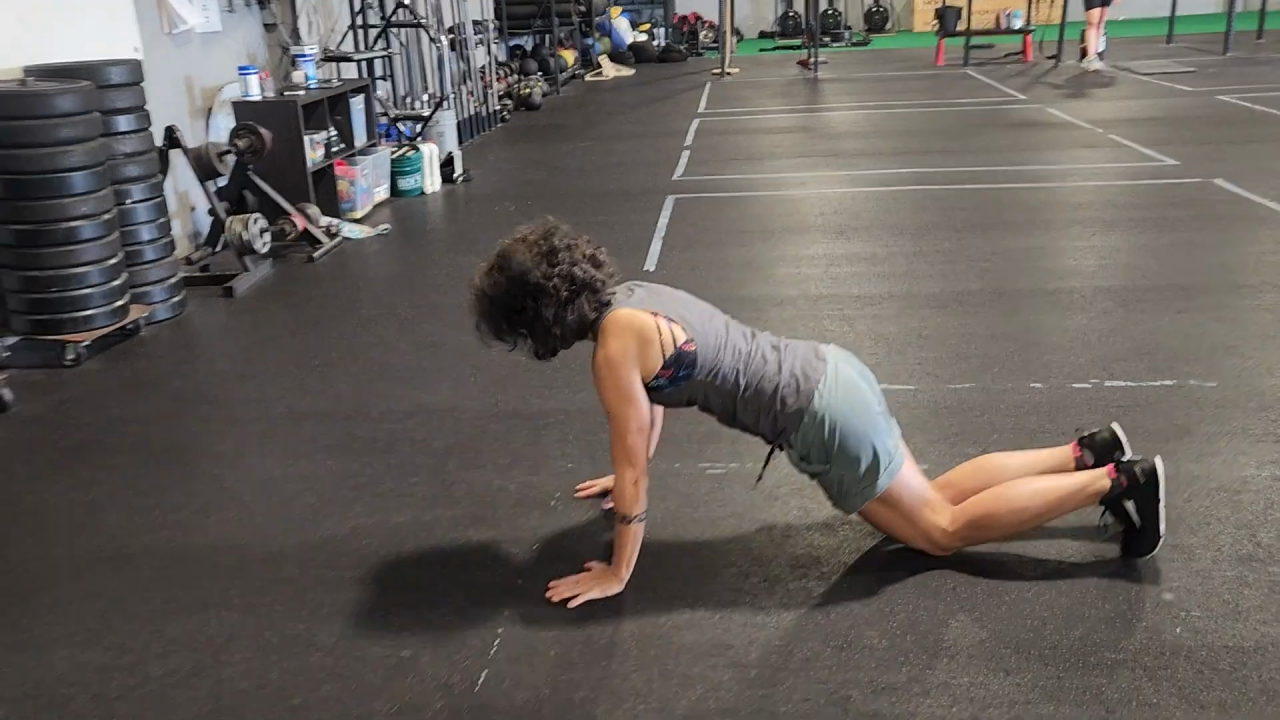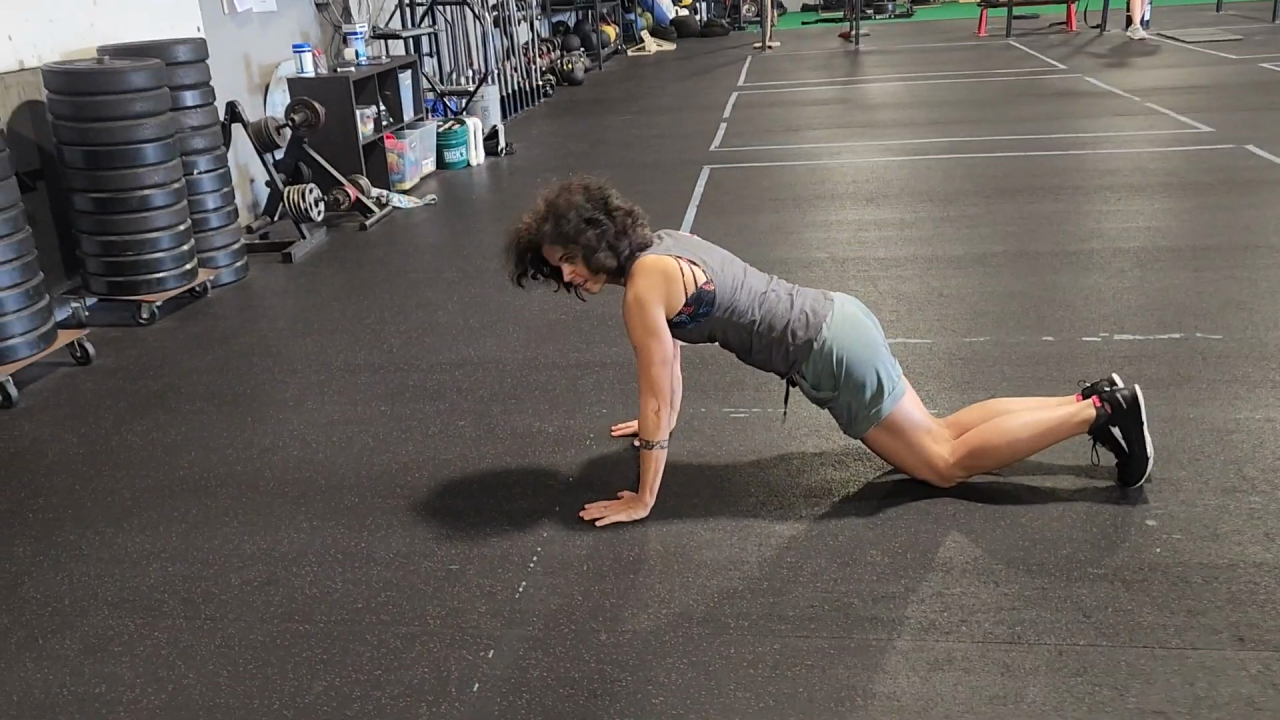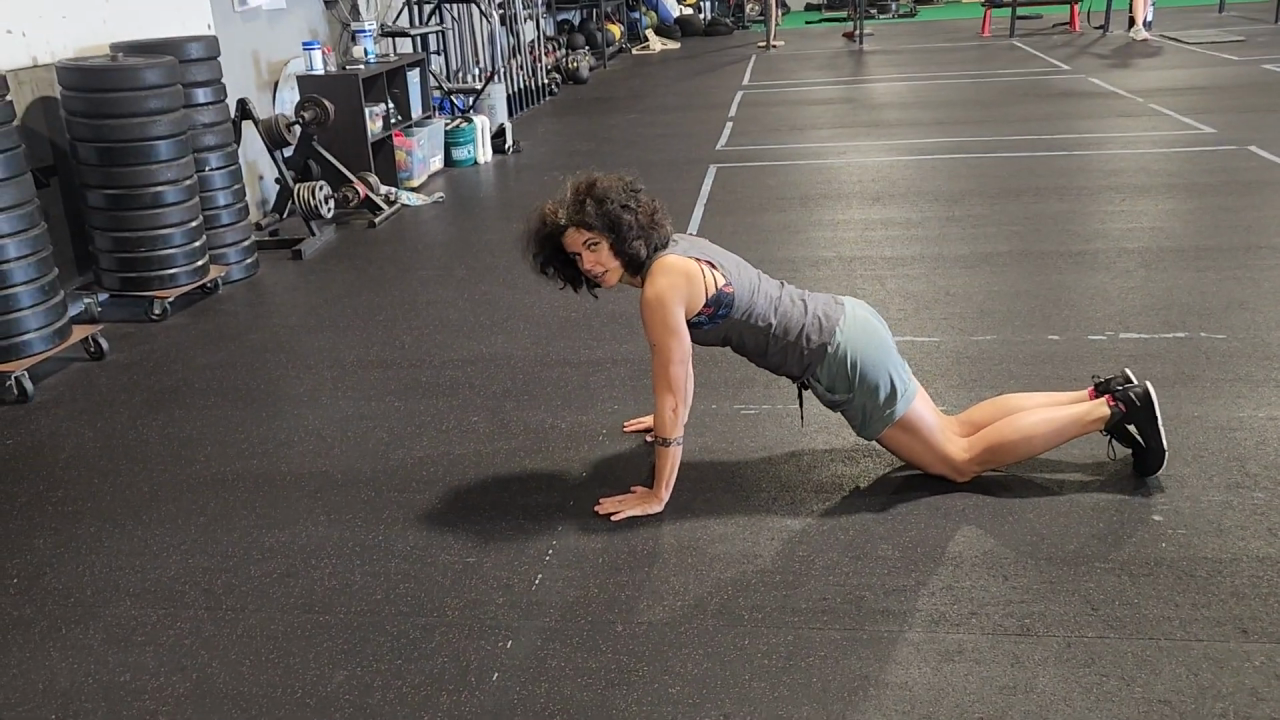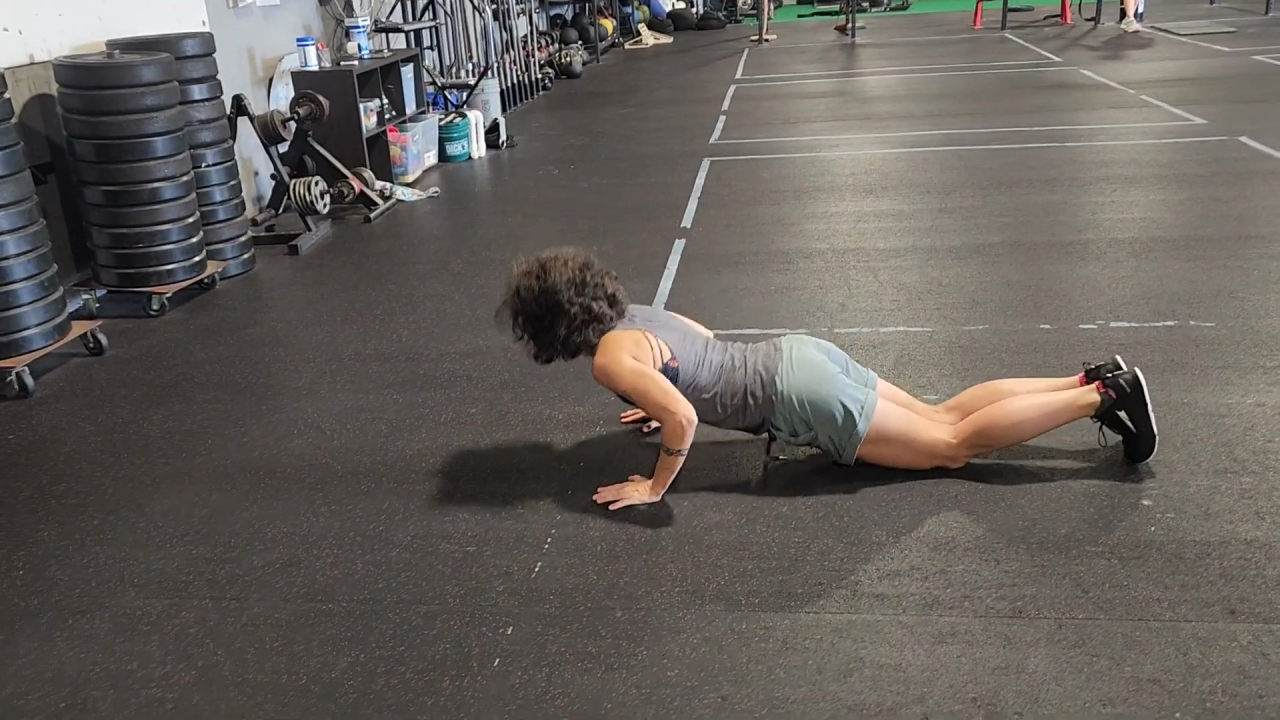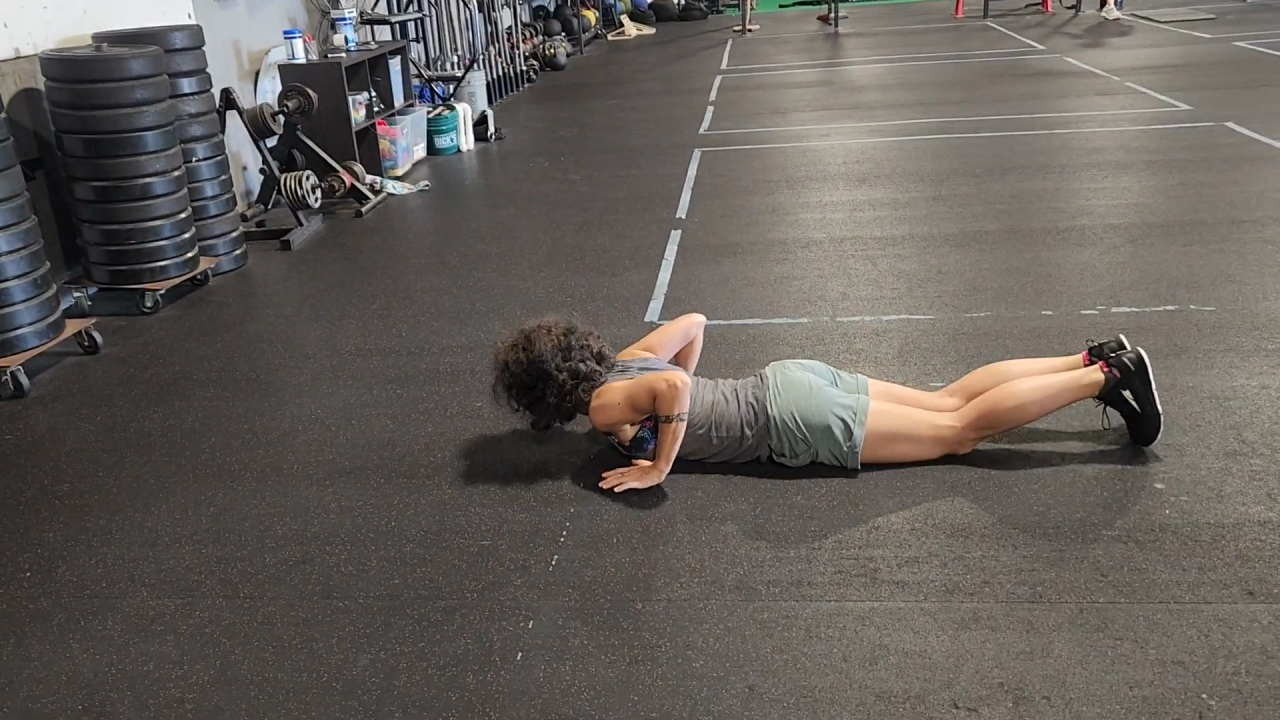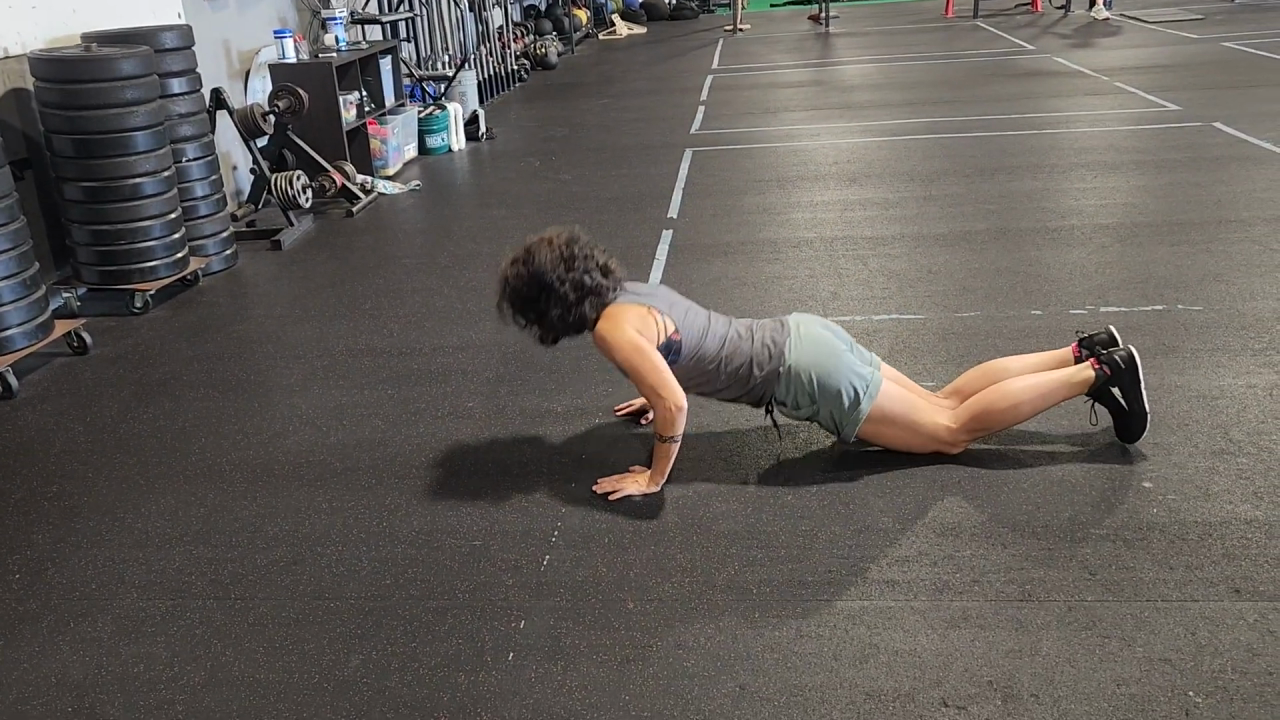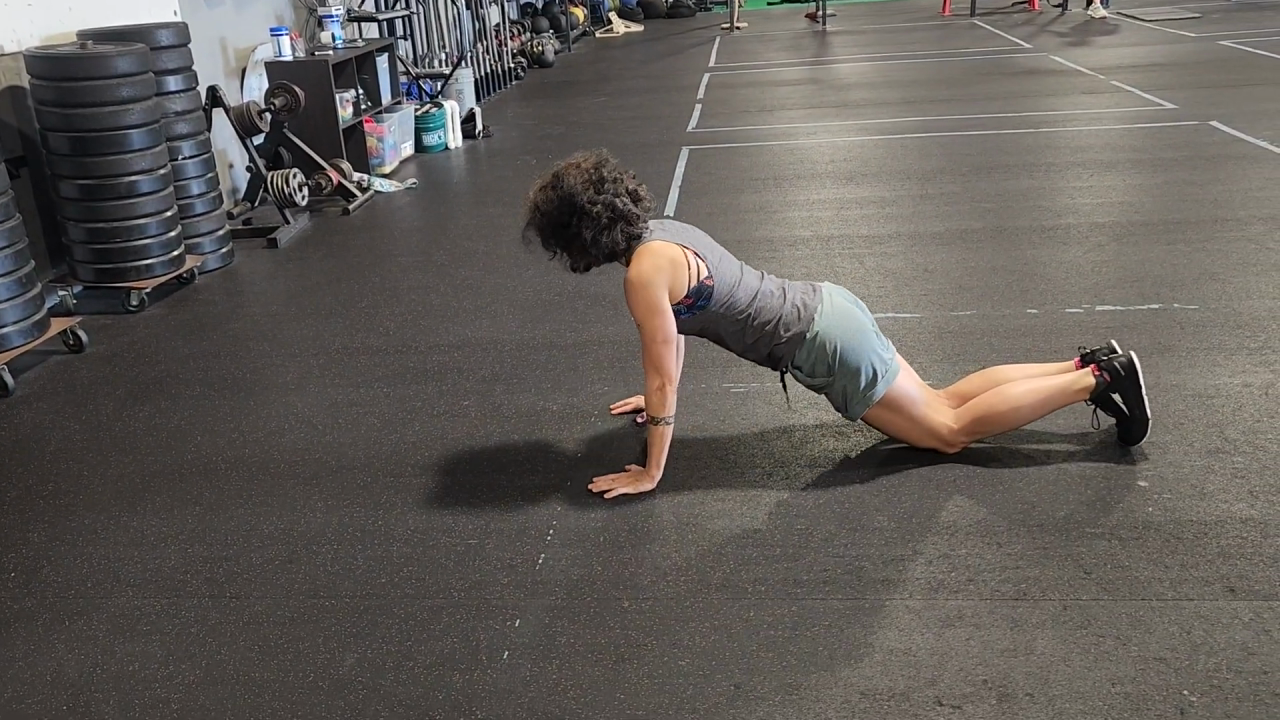
dt=0.7s
person 1, frame 1
left shoulder: (615, 342)
right shoulder: (631, 297)
left elbow: (633, 472)
right elbow: (654, 399)
left wrist: (615, 576)
right wrist: (630, 481)
left hip: (824, 417)
right hip: (828, 372)
left knee: (945, 531)
right knee: (933, 496)
left ankle: (1116, 480)
right ankle: (1085, 453)
person 1, frame 2
left shoulder: (643, 283)
right shoulder: (657, 244)
left elbow: (655, 399)
right elbow: (671, 352)
left wrist: (643, 501)
right wrist: (660, 421)
left hip: (830, 352)
right hip: (834, 320)
left knee: (946, 464)
right knee: (938, 433)
left ankle: (1101, 413)
right ankle: (1090, 400)
person 1, frame 3
left shoulder: (661, 285)
right shoulder: (672, 247)
left elbow: (673, 400)
right elbow: (684, 359)
left wrist: (657, 496)
right wrist: (668, 417)
left hip: (842, 355)
right hip: (844, 325)
left knee: (961, 460)
right knee: (951, 431)
left ankle: (1113, 410)
right ankle: (1103, 394)
person 1, frame 4
left shoulder: (609, 357)
right shoulder: (631, 313)
left elbow: (682, 423)
left wrist: (654, 487)
right wrist: (662, 406)
left hip: (799, 396)
right hip: (800, 355)
left knee: (953, 444)
right knee: (944, 413)
left ankle: (1099, 397)
right ankle: (1094, 380)
person 1, frame 5
left shoulder: (603, 407)
right shoulder: (622, 363)
left elbow: (671, 389)
right elbow: (694, 320)
left wrist: (659, 464)
left hip: (793, 419)
right hip: (792, 381)
left knee: (959, 430)
right knee: (949, 400)
left ankle: (1104, 378)
right ankle: (1097, 359)
person 1, frame 6
left shoulder: (611, 328)
right shoulder: (628, 292)
left elbow: (675, 405)
left wrist: (655, 476)
right wrist: (658, 396)
left hip: (803, 374)
right hip: (802, 335)
left knee: (954, 429)
right knee: (946, 402)
left ankle: (1094, 375)
right ankle: (1086, 353)
person 1, frame 7
left shoulder: (643, 269)
right shoulder: (657, 231)
left elbow: (665, 378)
right elbow: (678, 323)
left wrist: (650, 474)
right wrist: (660, 396)
left hip: (823, 341)
right hip: (823, 308)
left knee: (952, 431)
right knee: (944, 402)
left ankle: (1097, 379)
right ankle: (1090, 365)
